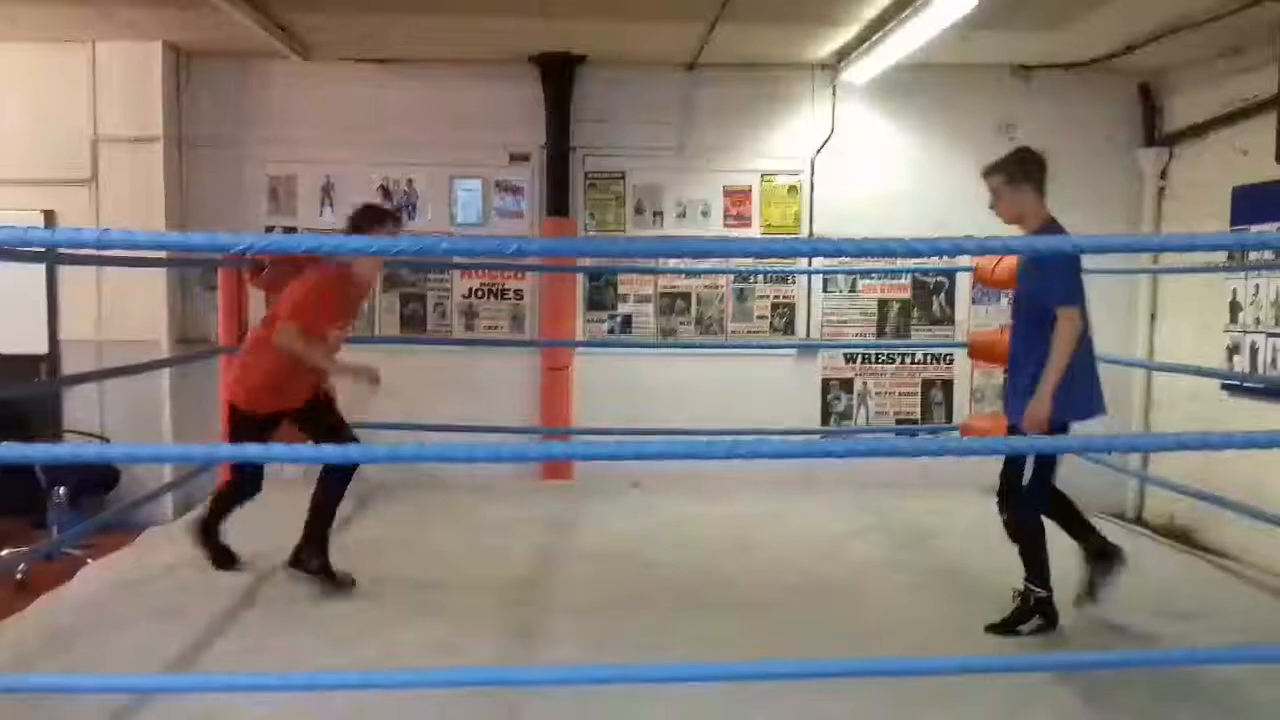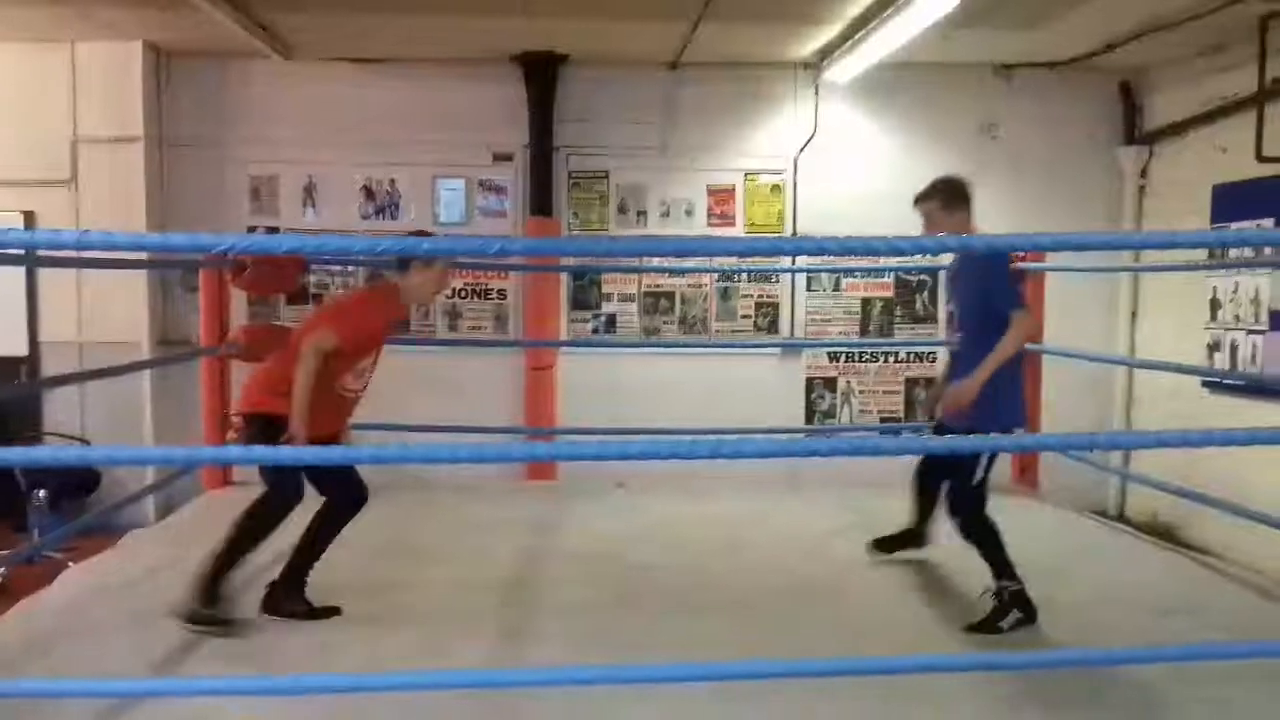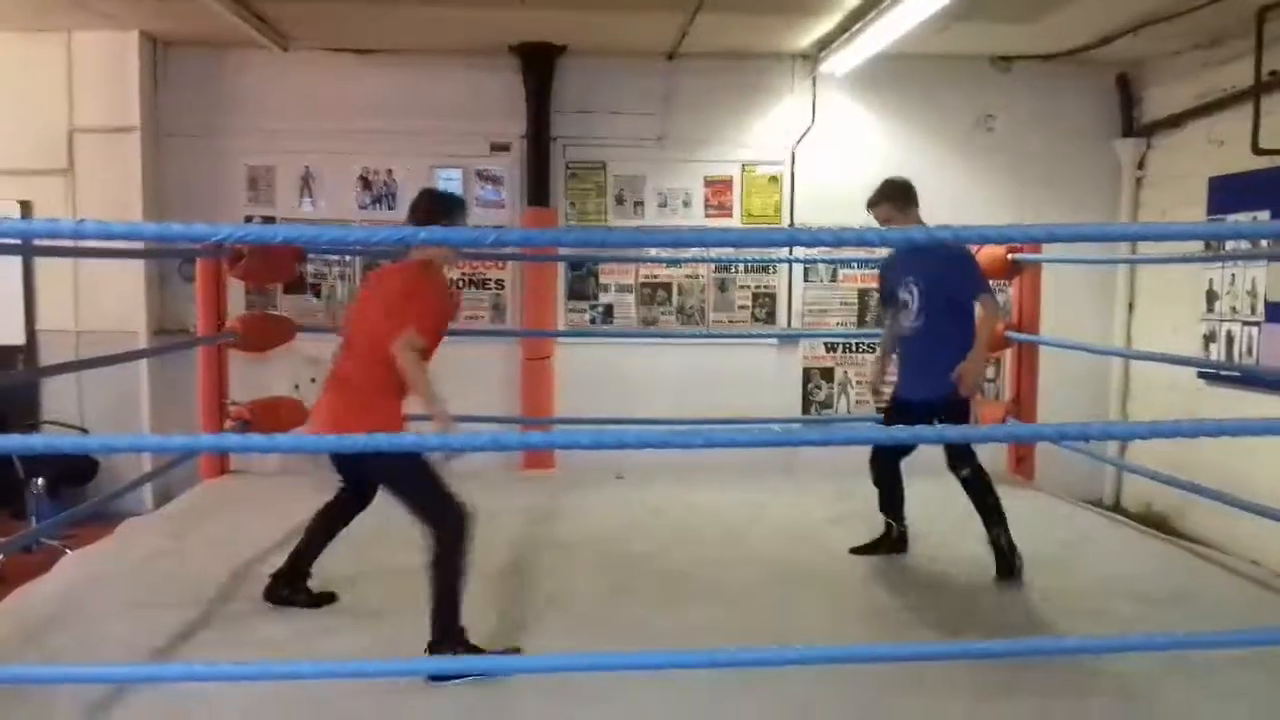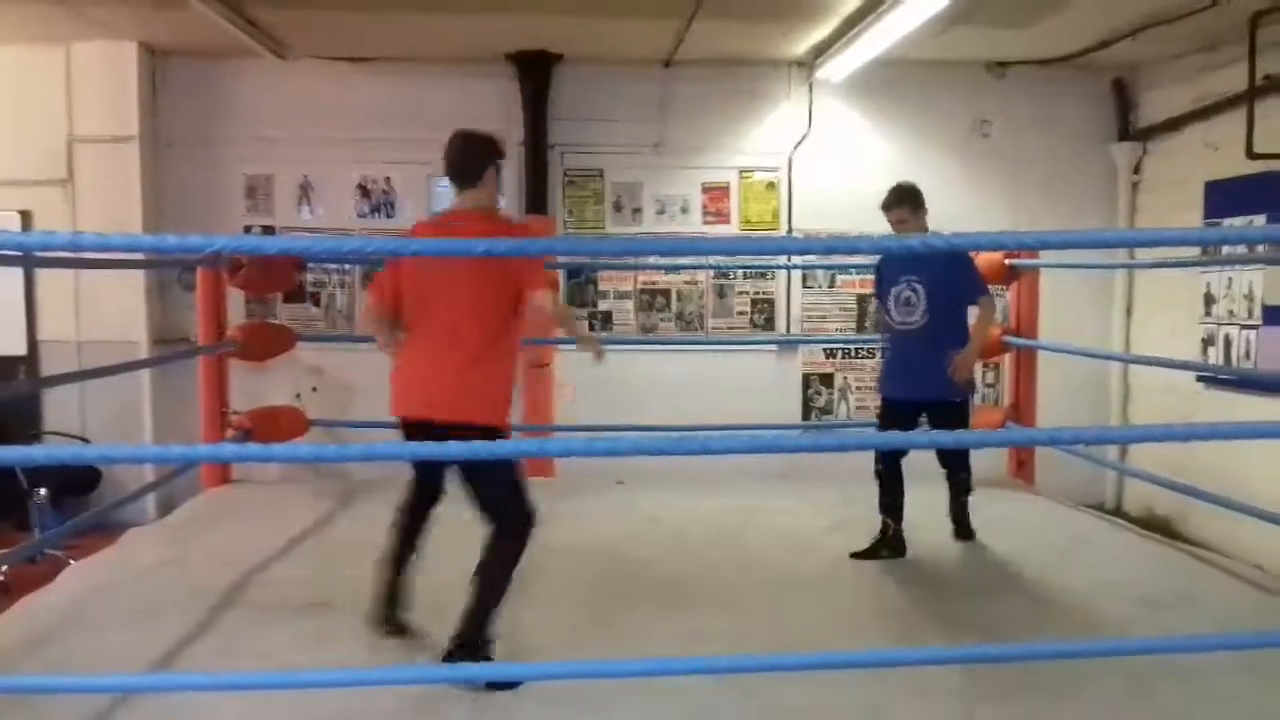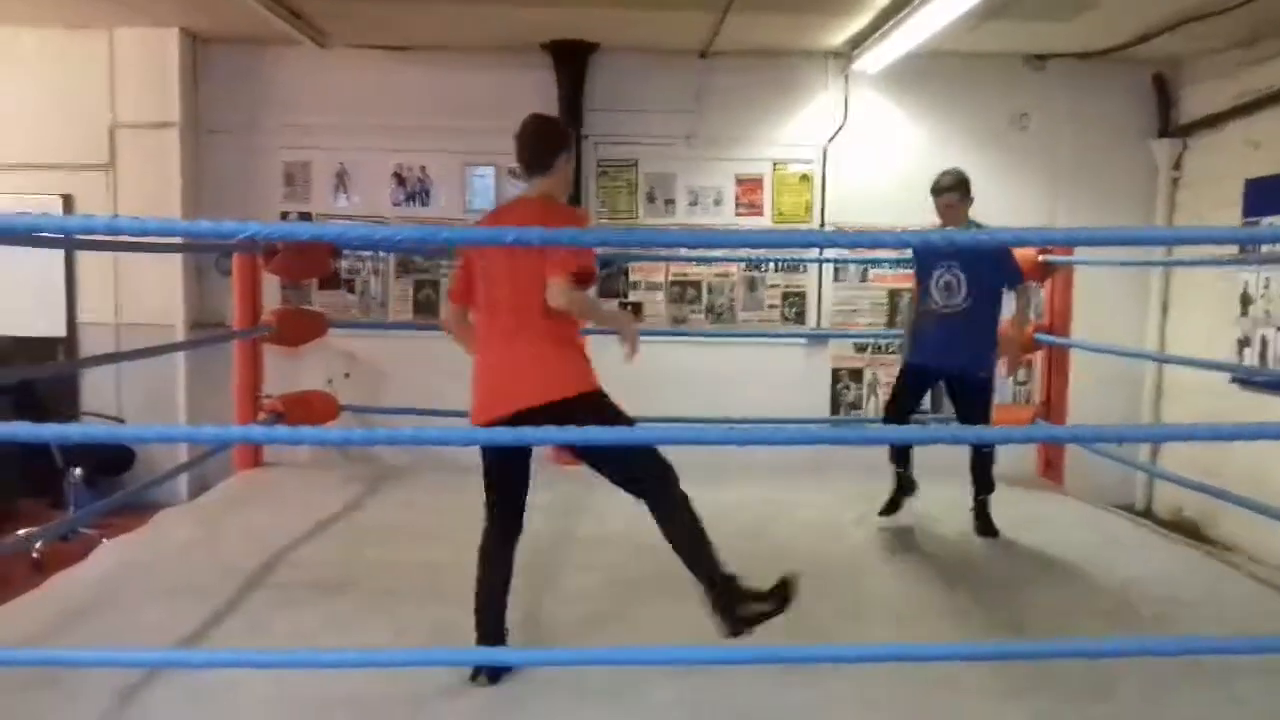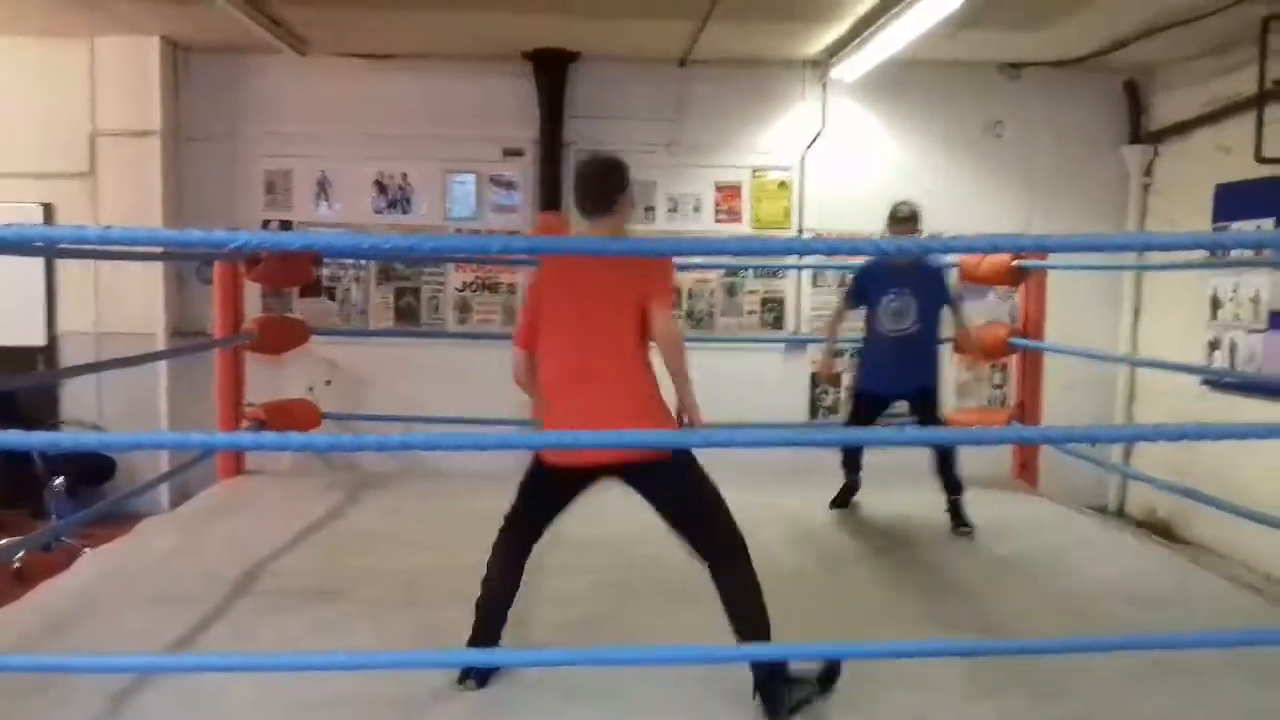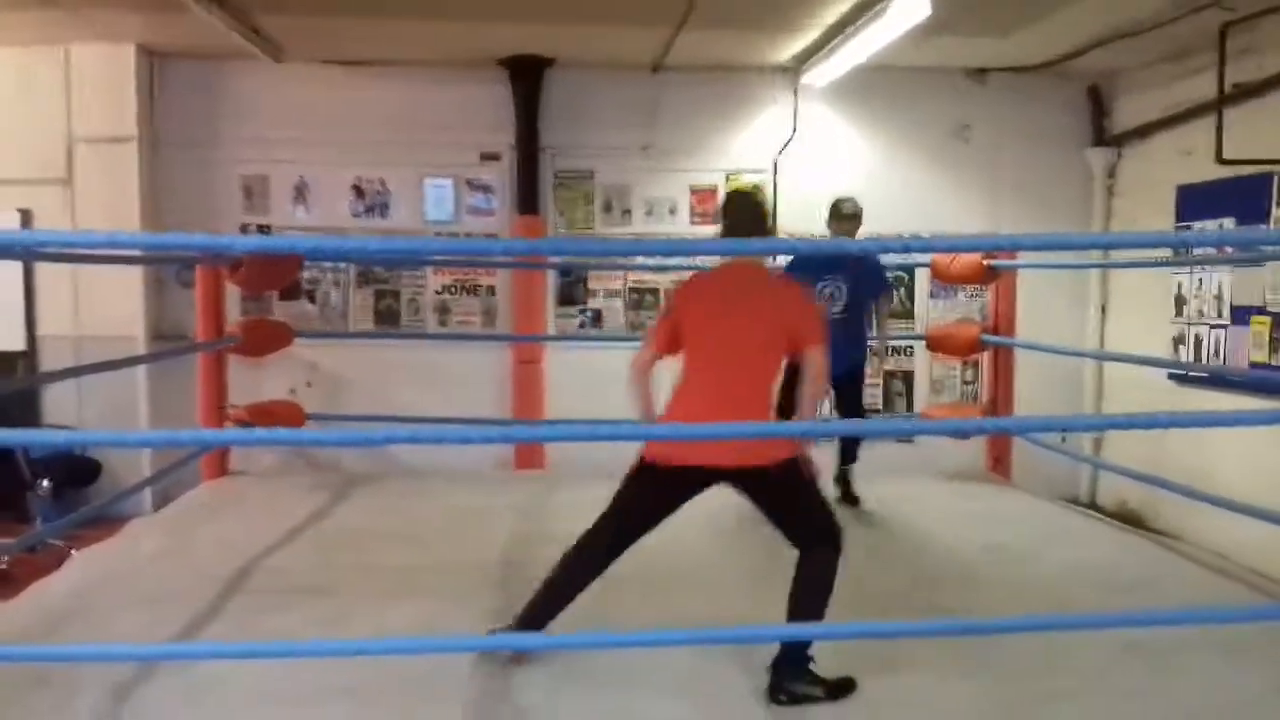
dt=0.3s
person 1, frame 1
left shoulder: (358, 284)
right shoulder: (324, 282)
right elbow: (285, 335)
left wrist: (326, 373)
right wrist: (342, 368)
left hip: (305, 386)
right hip: (258, 388)
right knee: (246, 483)
left ankle: (311, 551)
right ankle: (209, 526)
person 1, frame 2
left shoulder: (389, 311)
right shoulder: (373, 305)
right elbow: (312, 347)
left wrist: (337, 427)
right wrist: (299, 417)
right hip: (275, 406)
left knee: (350, 495)
right knee: (284, 494)
left ankle: (286, 592)
right ankle: (207, 594)
person 1, frame 3
left shoulder: (386, 276)
right shoulder: (432, 285)
right elbow: (404, 352)
right wrist: (440, 413)
left hip: (336, 413)
right hip: (366, 423)
left knee: (357, 491)
right knee: (450, 519)
left ankle: (286, 581)
right ankle: (448, 643)
person 1, frame 4
left shoulder: (416, 238)
right shoulder: (513, 238)
left elbow: (373, 317)
right elbow: (545, 305)
right wrist: (584, 336)
left hip: (414, 400)
right hip: (472, 405)
left knee: (425, 491)
right knee: (513, 520)
left ankle: (390, 601)
right ankle: (468, 645)
person 1, frame 5
left shoulder: (484, 229)
right shoulder: (564, 219)
left elbow: (452, 317)
right elbow: (560, 297)
right wrist: (620, 323)
left hip: (494, 399)
right hip: (559, 390)
left knee: (502, 522)
right knee: (658, 484)
left ankle: (489, 653)
right ankle: (729, 602)
person 1, frame 6
left shoulder: (547, 275)
right shoulder: (646, 263)
left elbow: (522, 370)
right elbow: (665, 330)
right wrist: (687, 399)
left hip: (565, 441)
right hip: (640, 436)
left knee: (517, 536)
right knee: (721, 546)
left ankle: (478, 656)
person 1, frame 7
left shoulder: (693, 288)
right shoulder: (794, 295)
left elbow: (642, 362)
right elbow: (817, 372)
left wrist: (653, 428)
right wrist: (798, 443)
left hip: (678, 443)
right hip: (758, 448)
left knee: (604, 539)
right knee: (822, 541)
left ankle: (520, 630)
right ankle: (791, 671)
person 2, frame 1
left shoulder: (1050, 247)
right shoulder: (1042, 245)
left elbow: (1070, 322)
left wrist: (1042, 396)
left hip: (1043, 399)
right hip: (1039, 395)
left knee: (1015, 500)
right knee: (1033, 489)
left ankle: (1038, 603)
right ankle: (1099, 550)
person 2, frame 2
left shoulder: (991, 262)
right shoulder: (958, 267)
left elbow: (1023, 324)
left wrist: (976, 380)
right wrist: (947, 383)
left hip: (987, 405)
right hip: (959, 405)
left knee: (966, 504)
right knee: (929, 473)
left ankle: (1014, 597)
right ankle: (920, 531)
person 2, frame 3
left shoulder: (950, 254)
right shoulder: (892, 263)
left elbow: (989, 306)
left wrist: (975, 361)
right wrist: (881, 365)
left hip: (948, 382)
right hip: (910, 384)
left knee: (960, 460)
right knee: (882, 459)
left ankle: (1001, 541)
right ankle: (894, 532)
person 2, frame 4
left shoulder: (952, 257)
right shoulder: (887, 262)
left elbow: (987, 307)
left wrist: (971, 350)
left hip: (945, 380)
right hip: (899, 380)
left knee: (953, 456)
right knee: (887, 456)
left ankle: (960, 511)
right ankle: (890, 536)
person 2, frame 5
left shoulder: (991, 246)
right shoulder: (924, 245)
left elbow: (1022, 290)
left wrist: (1016, 338)
right wrist: (909, 334)
left hip: (973, 358)
right hip: (923, 352)
right knee: (895, 414)
left ankle: (981, 507)
right ankle: (903, 481)
person 2, frame 6
left shoulder: (932, 273)
right shoulder: (869, 272)
left elbow: (954, 309)
right elbow: (840, 311)
right wrist: (828, 352)
left hip: (920, 376)
right hip: (873, 374)
right knee: (854, 432)
left ankle: (956, 507)
right ankle: (851, 483)
person 2, frame 7
left shoulder: (868, 264)
right shoulder: (807, 258)
left elbow: (882, 301)
left wrist: (881, 339)
left hip: (849, 357)
left knee: (851, 415)
right knee: (787, 410)
left ankle: (844, 477)
